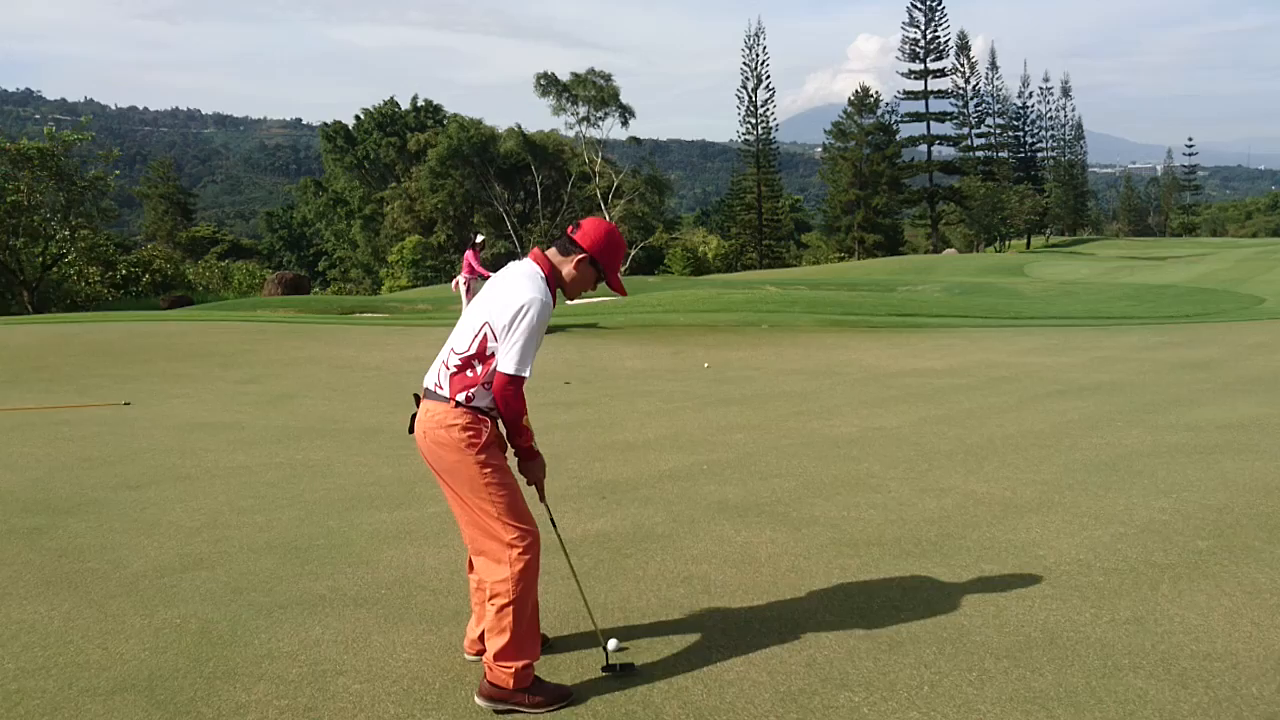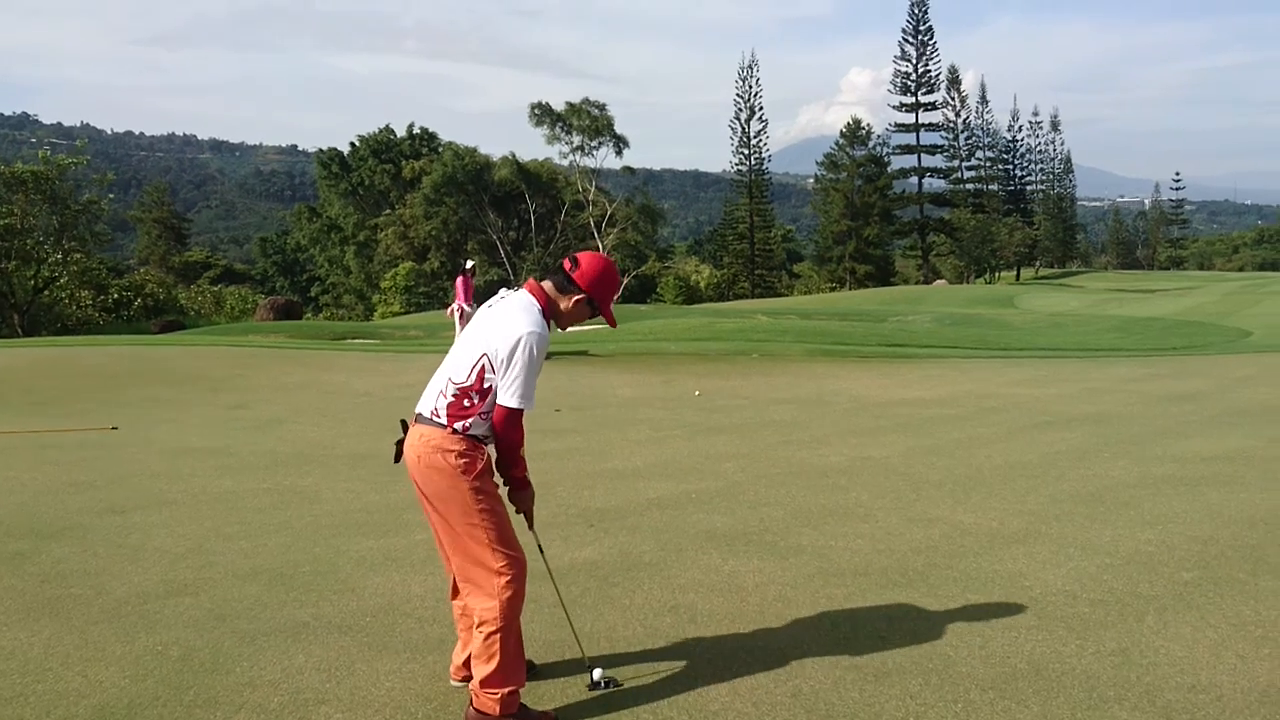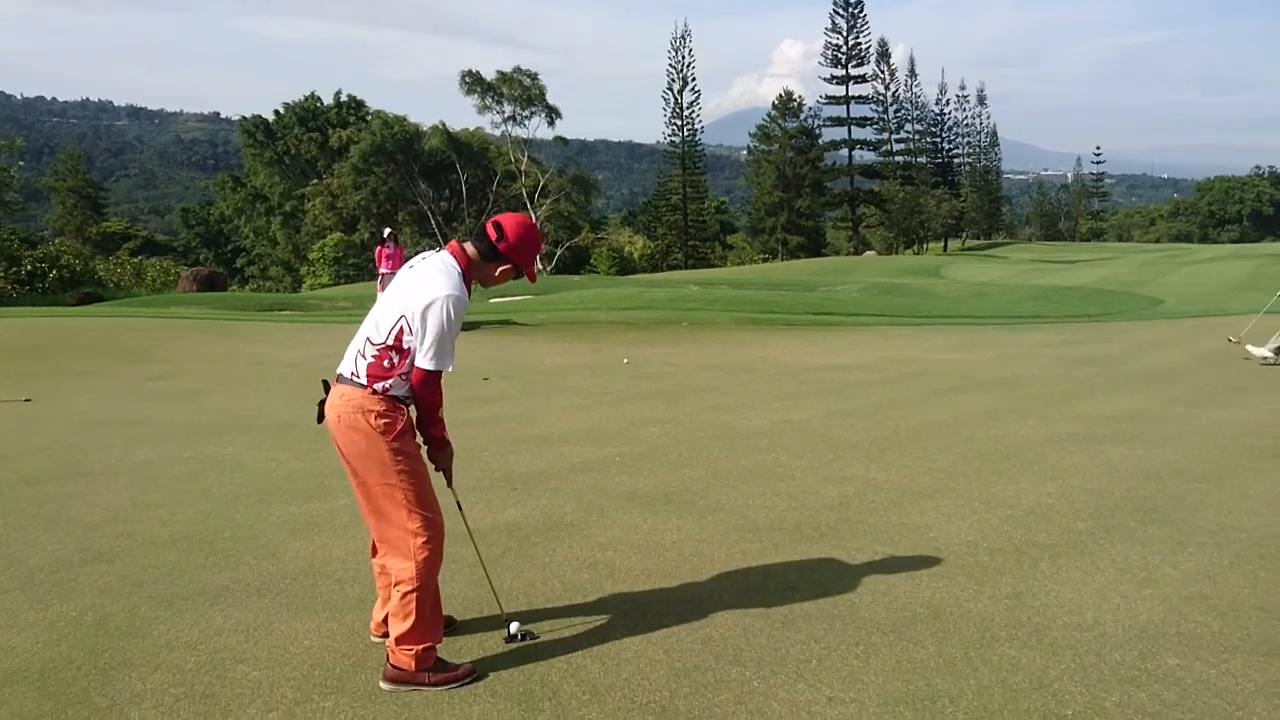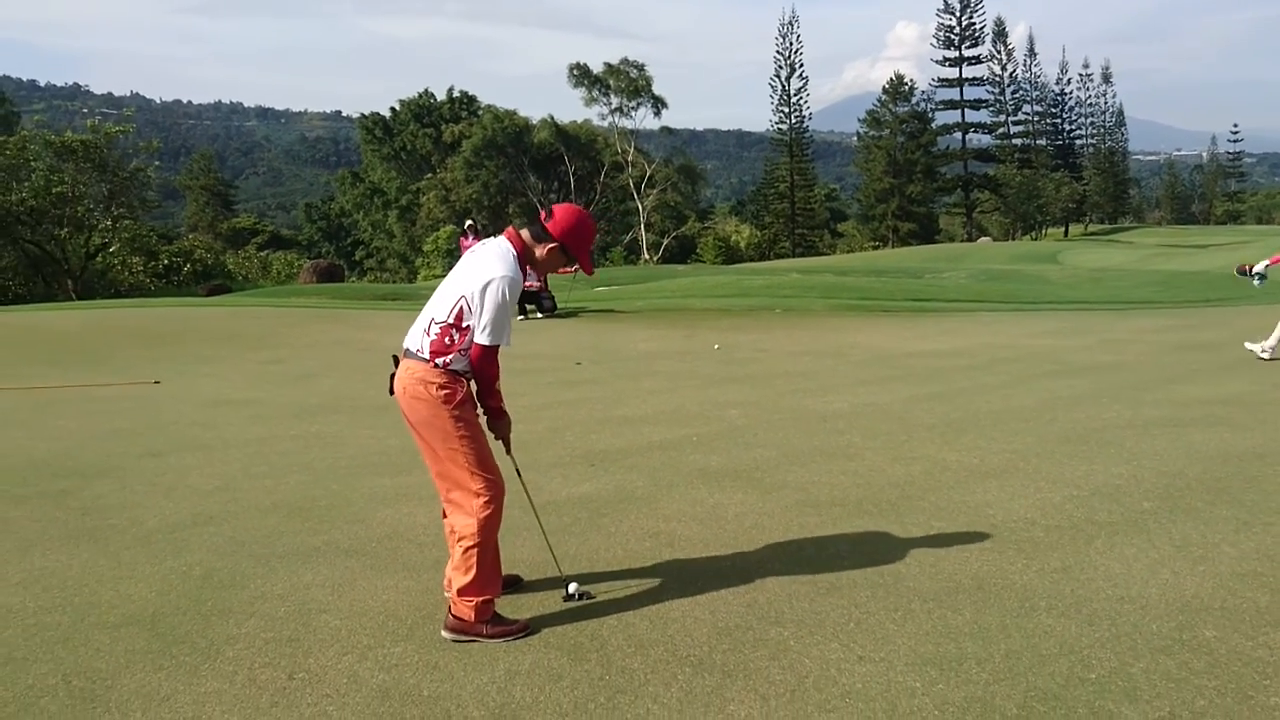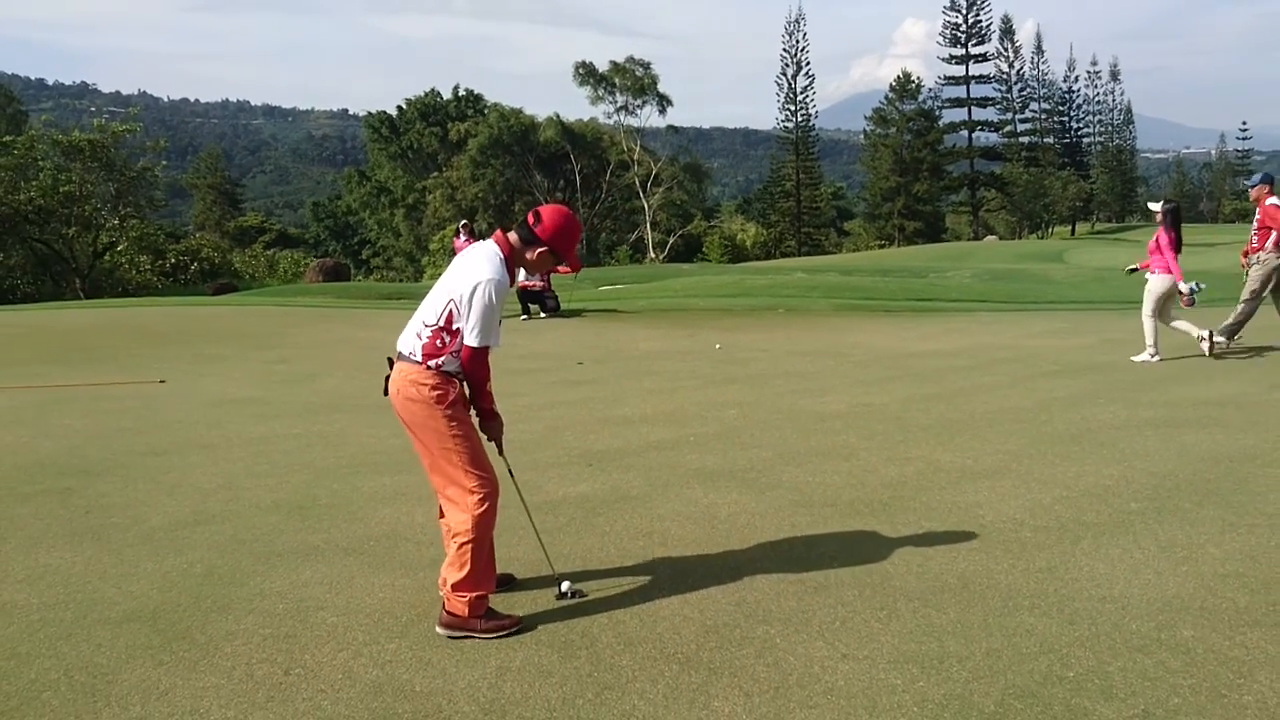
dt=0.7s
person 1, frame 1
left shoulder: (517, 272)
right shoulder: (534, 298)
right elbow: (506, 387)
left wrist: (520, 445)
right wrist: (528, 452)
left hip: (445, 412)
right hip: (459, 424)
left knee: (490, 535)
right knee: (515, 542)
left ankle: (485, 634)
right ankle: (507, 678)
person 1, frame 2
left shoulder: (508, 300)
right shoulder: (531, 330)
right elbow: (506, 419)
left wrist: (510, 477)
right wrist: (518, 481)
left hip: (427, 437)
right hip: (451, 450)
left knee: (472, 563)
right knee: (501, 570)
left ankle: (472, 660)
person 1, frame 3
left shoulder: (430, 260)
right shoulder: (449, 294)
right elbow: (425, 381)
left wrist: (431, 437)
right wrist: (438, 442)
left hip: (352, 399)
right hip: (372, 411)
left knee: (394, 522)
right knee: (418, 530)
left ankle: (392, 615)
right ankle: (409, 659)
person 1, frame 4
left shoulder: (492, 246)
right shoulder: (504, 275)
right elbow: (482, 355)
left wrist: (488, 407)
right wrist: (496, 412)
left hip: (420, 372)
right hip: (434, 383)
left knee: (462, 486)
right knee: (481, 491)
left ankle: (465, 573)
right ankle: (469, 612)
person 1, frame 5
left shoulder: (483, 251)
right shoulder: (492, 278)
right elbow: (473, 357)
left wrist: (481, 409)
right wrist: (488, 413)
left hip: (418, 375)
right hip: (428, 385)
left knee: (459, 485)
right knee: (476, 490)
left ankle: (466, 571)
right ankle: (463, 608)
